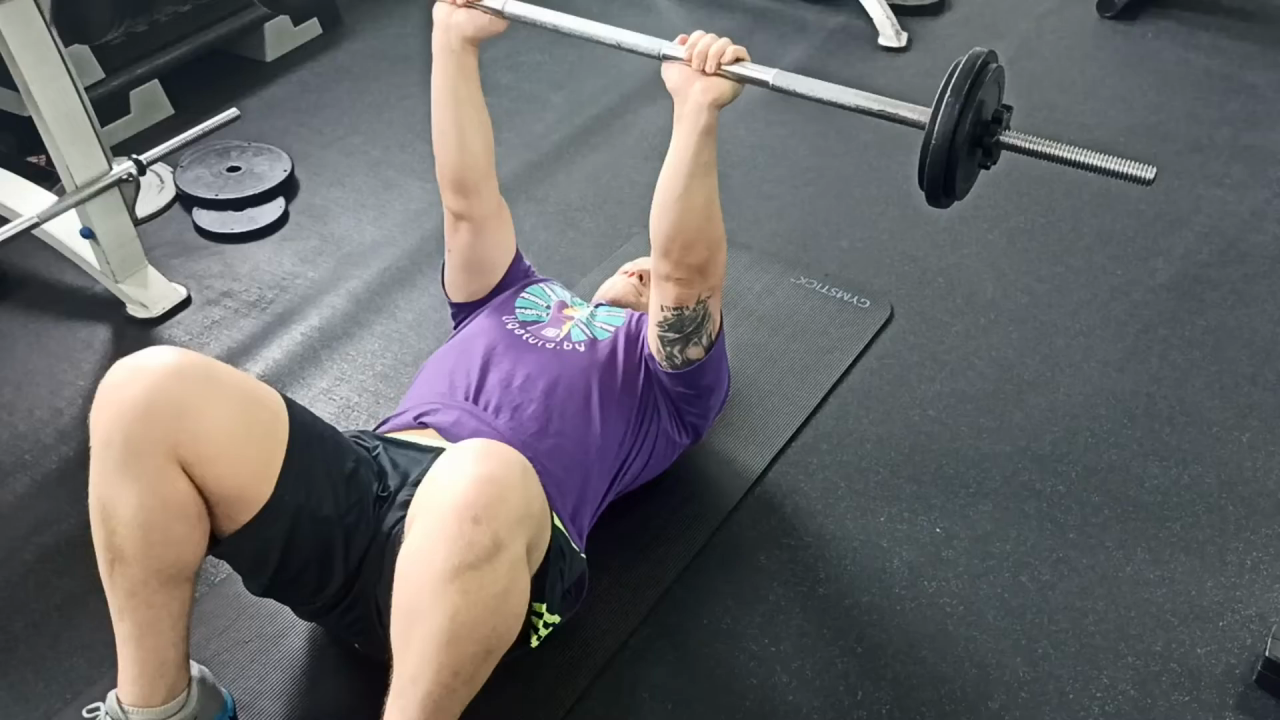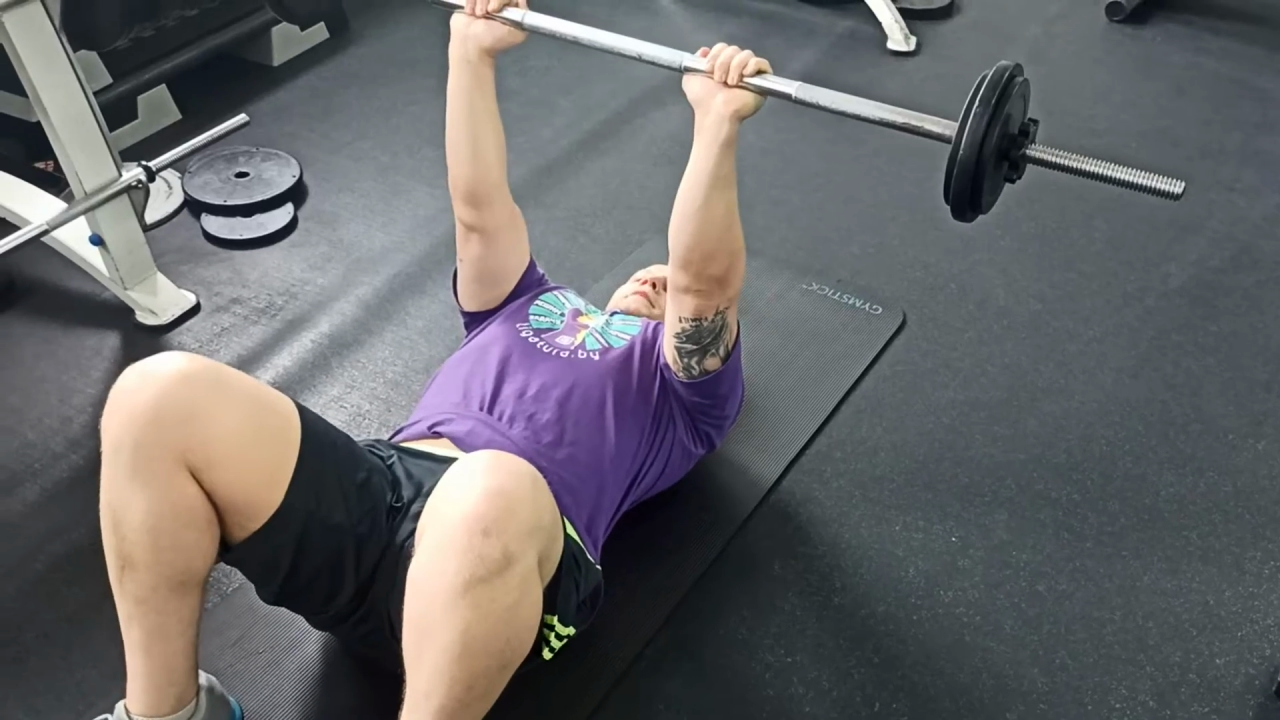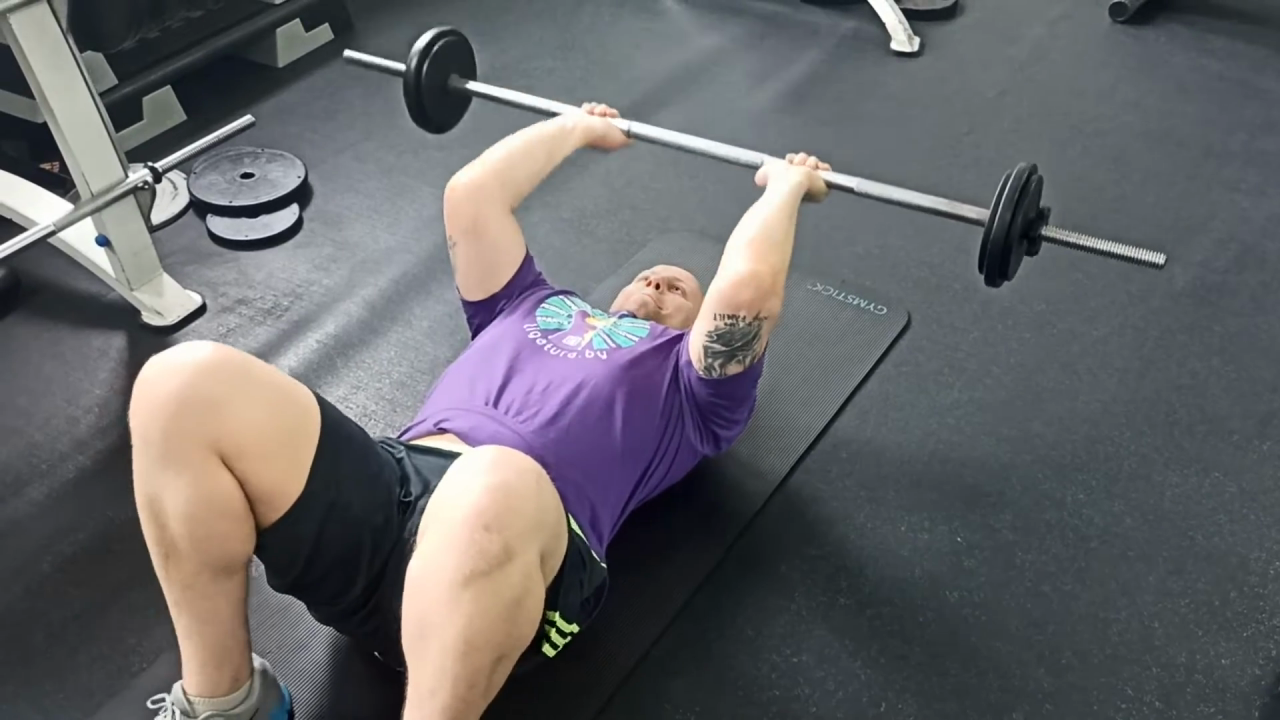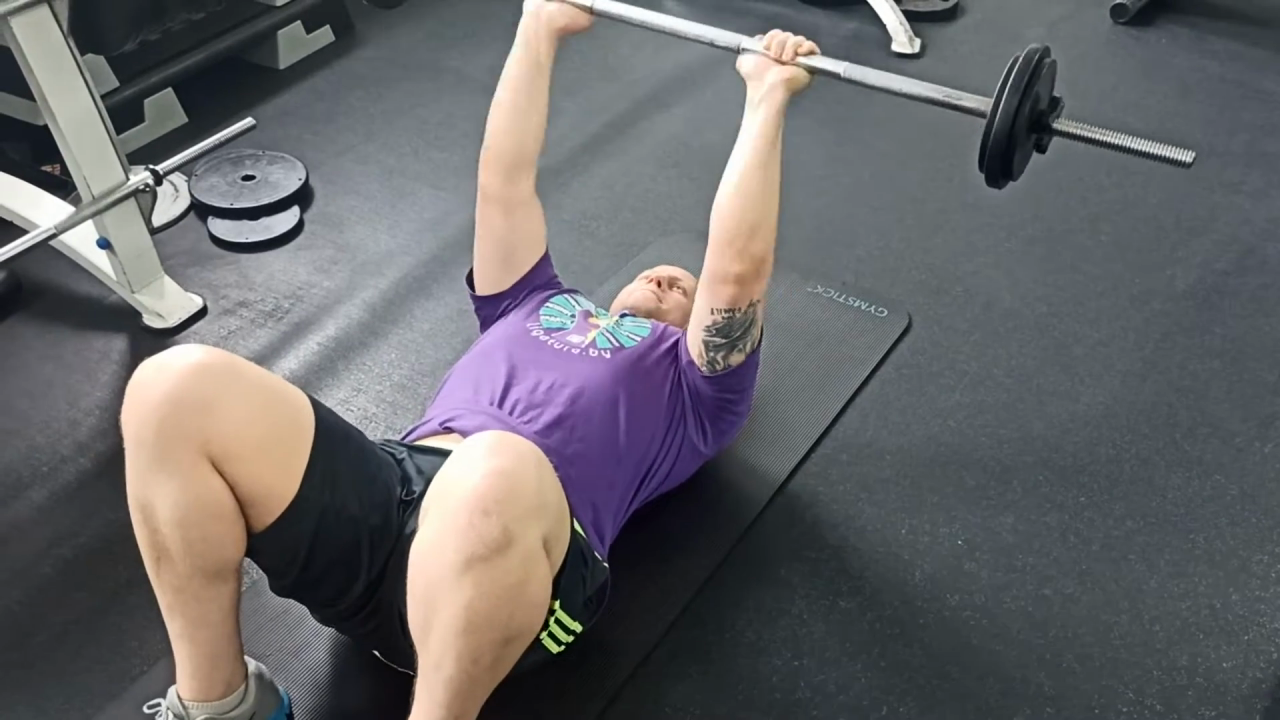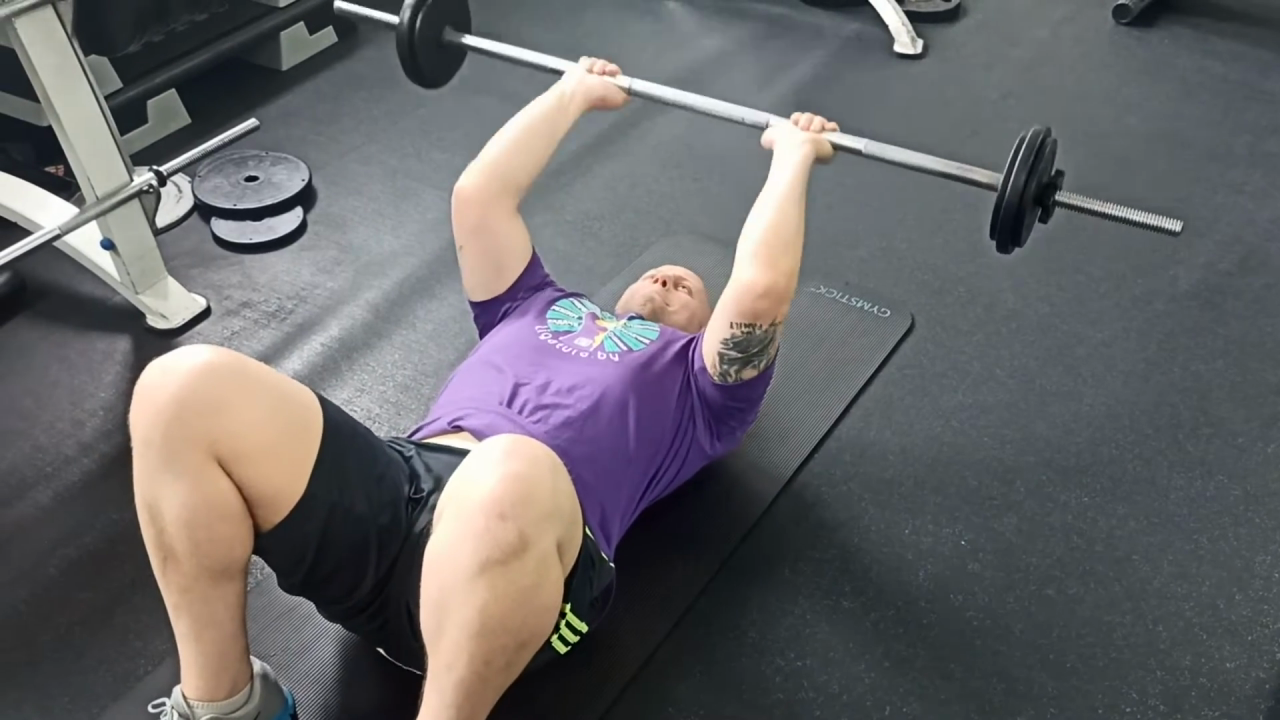
dt=1s
person 1, frame 1
left shoulder: (675, 374)
right shoulder: (519, 298)
left elbow: (688, 270)
right elbow: (468, 199)
left wrist: (695, 108)
left hip: (488, 517)
right hip: (364, 479)
left knee: (479, 481)
right knee: (149, 390)
person 1, frame 2
left shoulder: (689, 385)
right shoulder: (531, 306)
left elbow: (706, 282)
right elbow: (480, 210)
left wrist: (717, 120)
left hip: (502, 526)
right hip: (377, 489)
left knee: (489, 497)
right knee: (158, 395)
person 1, frame 3
left shoulder: (692, 378)
right shoulder: (534, 306)
left elbow: (747, 288)
right elbow: (471, 195)
left wrist: (787, 187)
right wrist: (576, 129)
left hip: (506, 523)
right hip: (383, 488)
left knee: (488, 502)
right knee: (184, 385)
person 1, frame 4
left shoulder: (692, 383)
right shoulder: (537, 306)
left elbow: (736, 267)
right elbow: (504, 185)
left wrist: (767, 96)
left hip: (514, 524)
right hip: (389, 486)
left knee: (493, 478)
right knee: (176, 388)
person 1, frame 5
left shoulder: (698, 378)
right shoulder: (542, 307)
left elbow: (759, 293)
right elbow: (478, 199)
left wrist: (791, 158)
right wrist: (574, 95)
left hip: (518, 524)
right hip: (390, 492)
left knee: (508, 484)
right knee: (183, 388)
